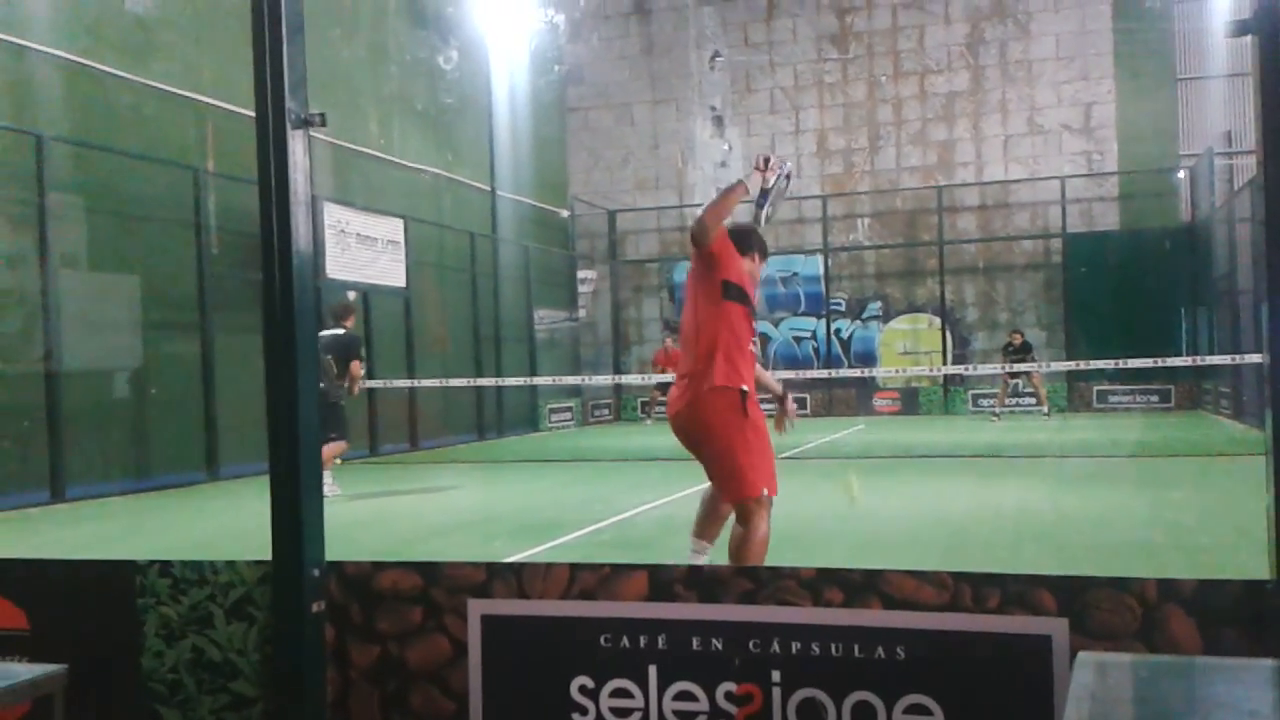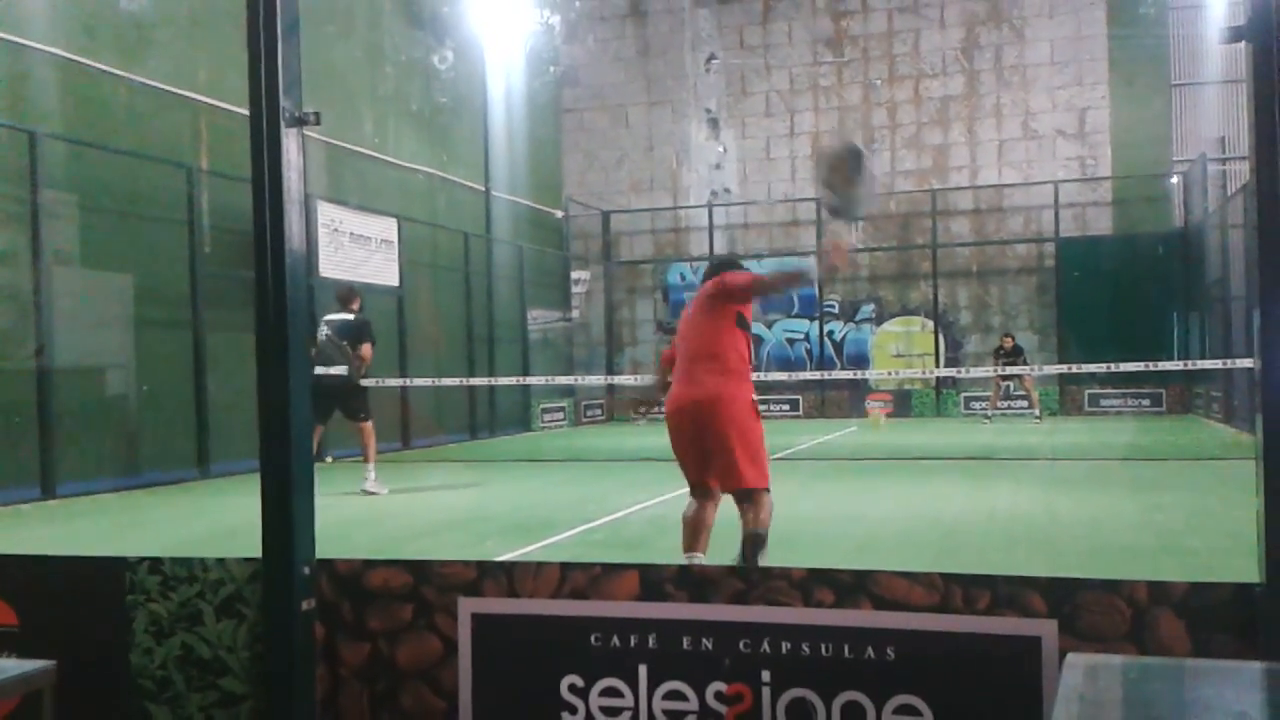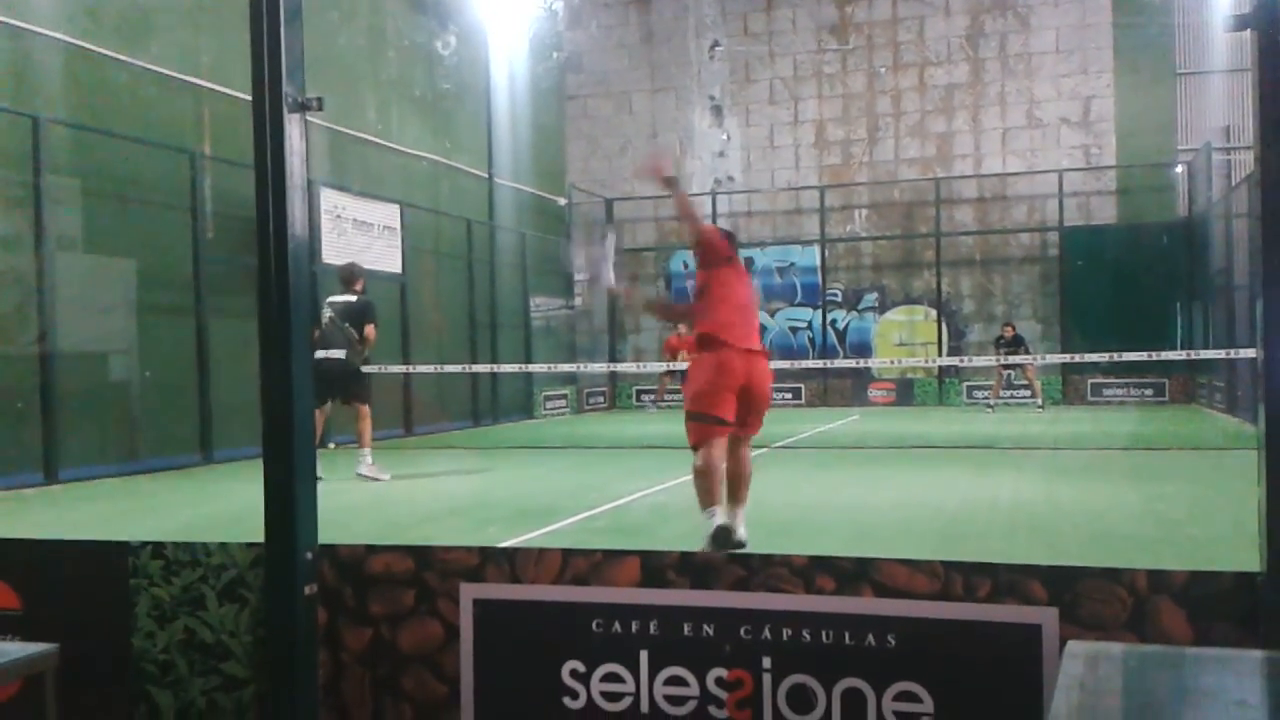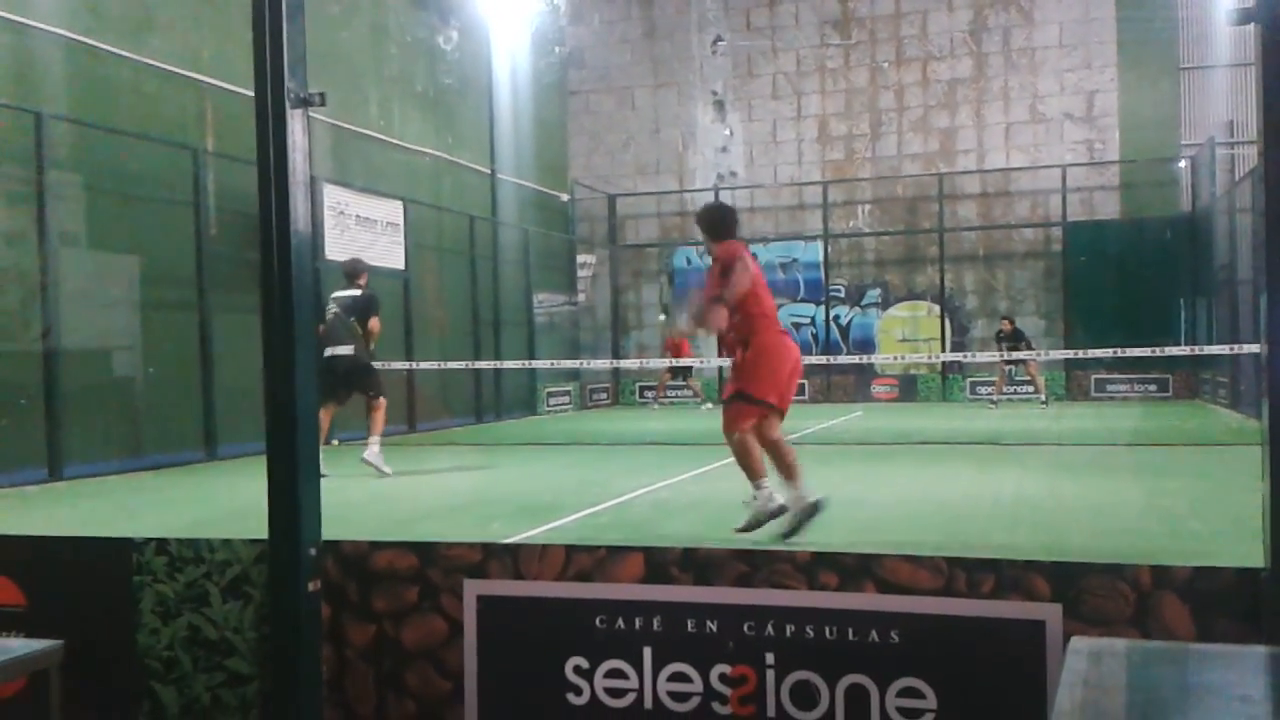
dt=0.3s
person 1, frame 1
left shoulder: (729, 291)
right shoulder: (714, 261)
left elbow: (744, 359)
right elbow: (703, 224)
left wrist: (781, 393)
right wrist: (750, 180)
left hip: (684, 404)
right hip: (721, 398)
left knee: (726, 484)
right knee: (754, 507)
left ankle: (697, 562)
person 1, frame 2
left shoulder: (693, 312)
right shoulder: (726, 286)
left elbow: (672, 367)
right elbow: (761, 284)
right wrist: (810, 273)
left hip: (682, 403)
right hip: (723, 398)
left knee: (703, 495)
right knee: (753, 495)
right ankle: (752, 538)
person 1, frame 3
left shoulder: (720, 259)
right shoulder: (739, 282)
left elbow: (694, 224)
right elbow: (681, 313)
left wrist: (669, 182)
right wrist: (637, 300)
left hip: (718, 359)
right hip: (755, 367)
left knee: (708, 447)
right knee: (738, 448)
left ankle: (718, 524)
right ankle: (736, 526)
person 1, frame 4
left shoulder: (731, 252)
right shoulder: (719, 267)
left elbow: (745, 272)
right elbow: (709, 304)
left wrist: (722, 304)
right wrist: (704, 313)
left hip: (765, 351)
right hip: (768, 353)
left knee: (737, 428)
right knee: (766, 431)
left ankle: (767, 497)
right ankle: (801, 499)
person 2, frame 1
left shoulder: (321, 337)
right shoulder: (351, 338)
left elbow: (323, 367)
right elbow: (355, 369)
right wrist: (353, 387)
right hip: (328, 394)
left knee: (329, 438)
right knee: (339, 443)
left ankle: (327, 483)
person 2, frame 2
left shoulder: (324, 321)
right shoulder: (361, 322)
left elbow: (313, 352)
right elbow: (366, 353)
right wrist: (360, 368)
left hip: (319, 377)
right hip: (344, 378)
left knee: (315, 428)
right knee: (366, 426)
right ankle: (370, 479)
person 2, frame 3
left shoulder: (327, 302)
right shoulder: (364, 303)
left elbow: (317, 334)
right elbow: (369, 333)
right wrist: (364, 349)
left hip: (321, 360)
right hip: (346, 361)
left knee: (319, 411)
right knee: (363, 411)
right ankle: (366, 462)
person 2, frame 4
left shoulder: (332, 298)
right shoulder: (368, 296)
left elbow: (321, 330)
right elbow: (374, 326)
right wrist: (370, 343)
left hip: (329, 357)
right hip: (354, 356)
left knee: (327, 407)
right knee: (378, 403)
right ankle: (373, 450)
